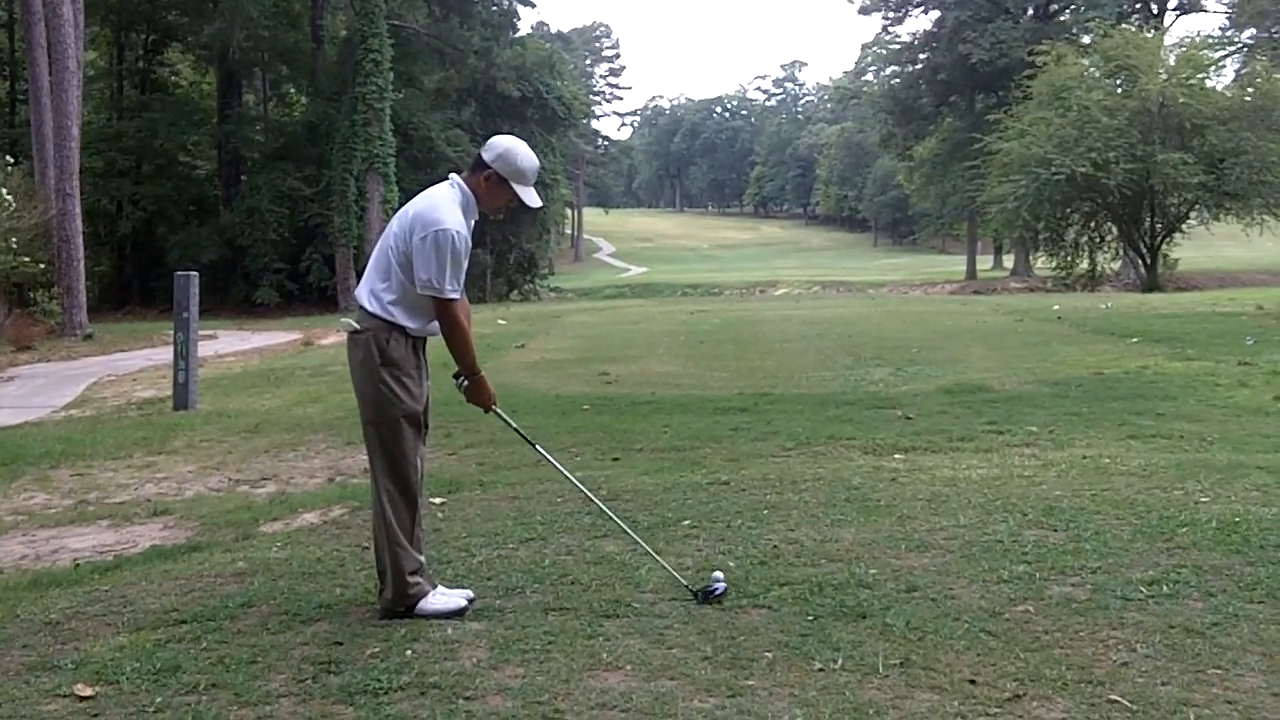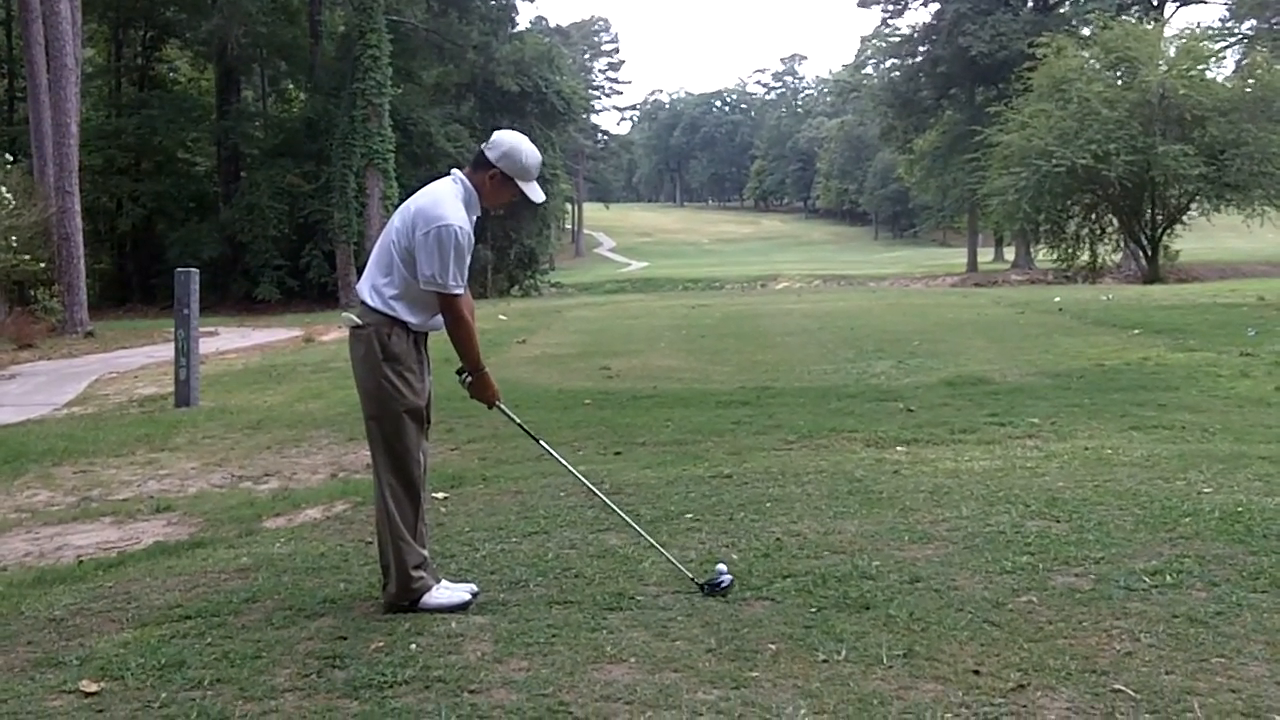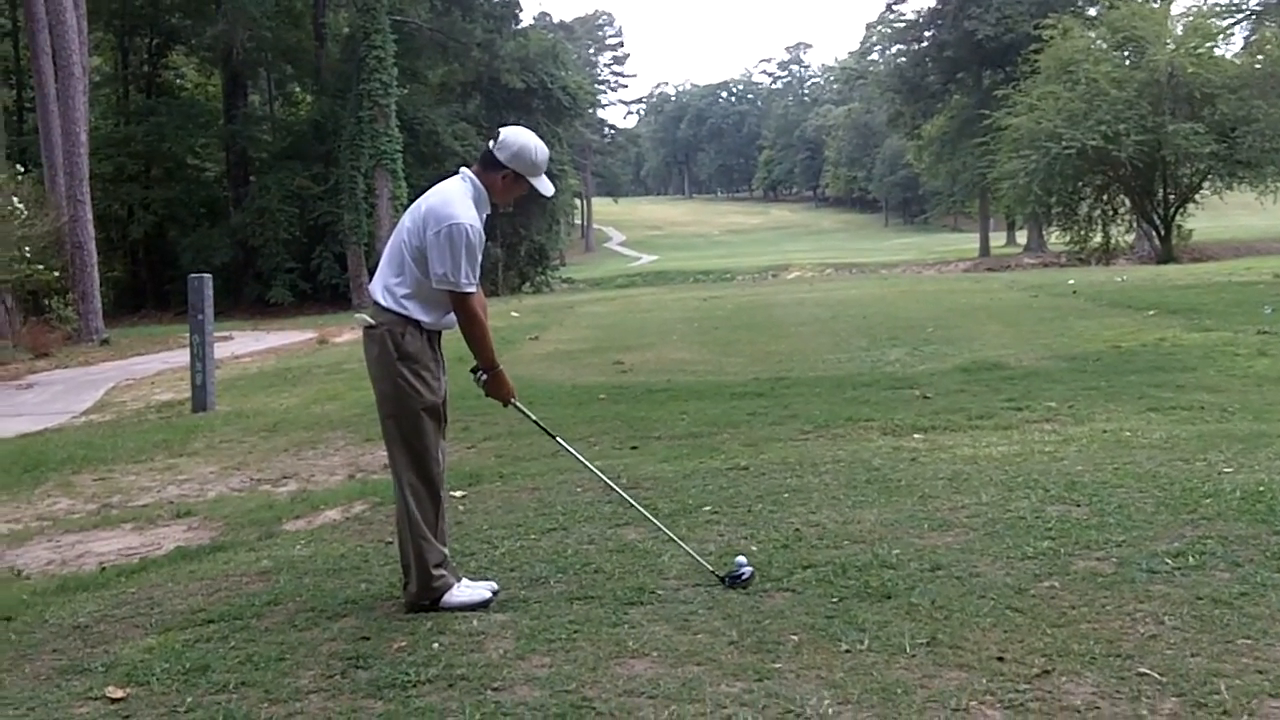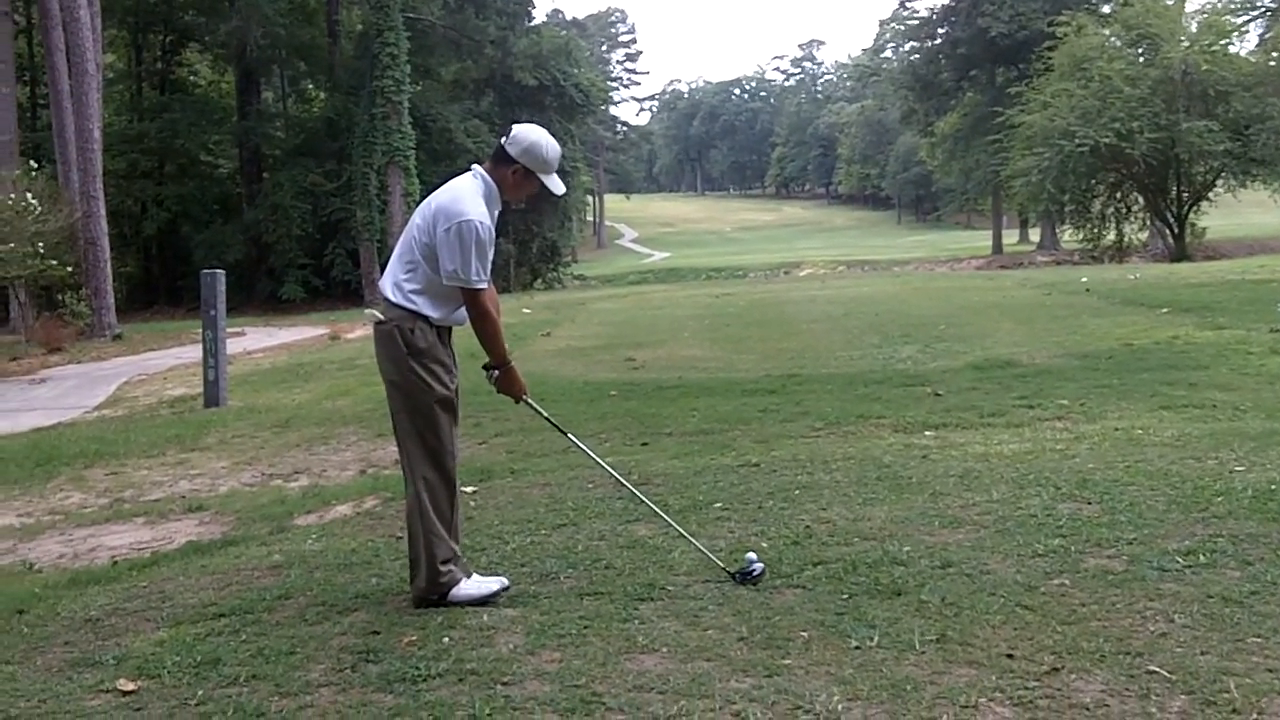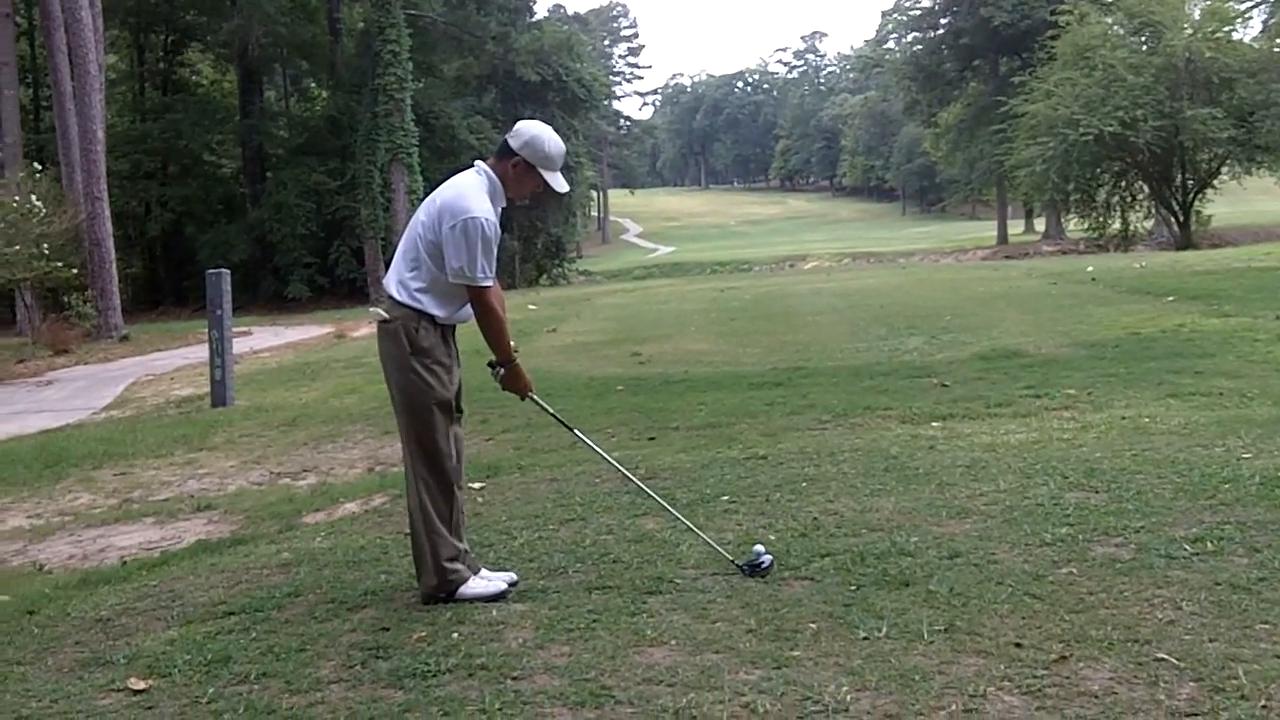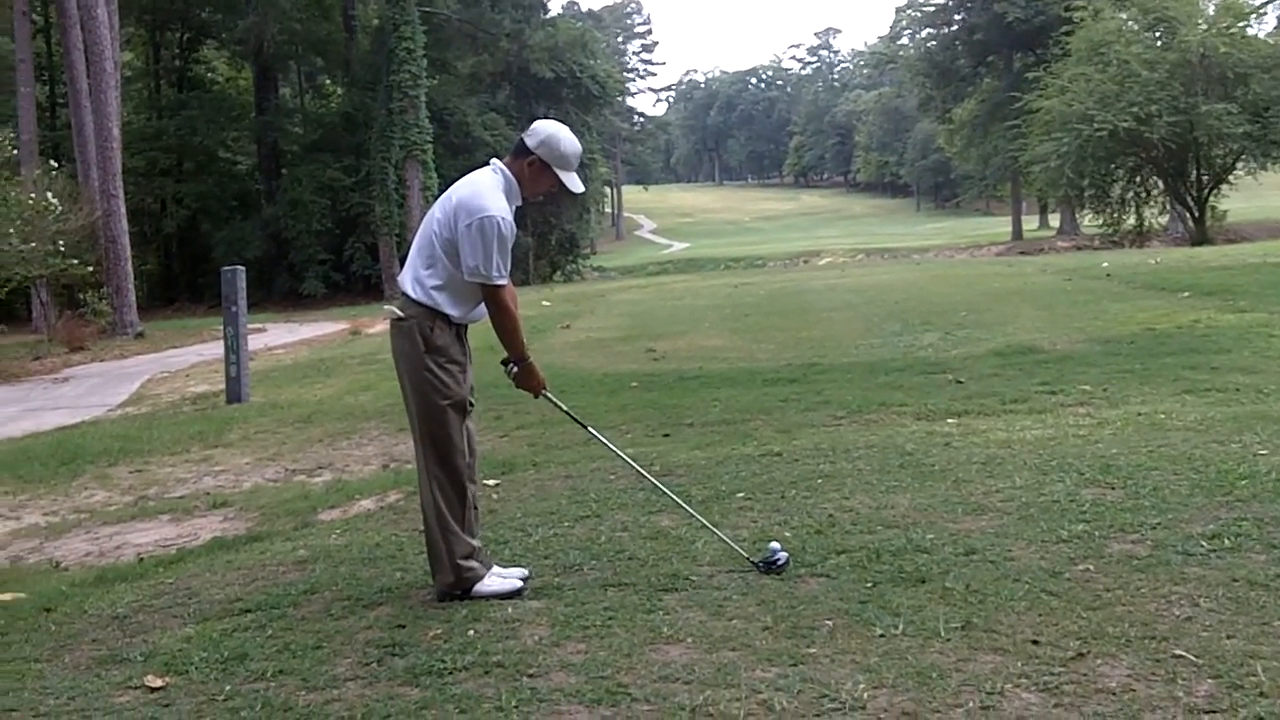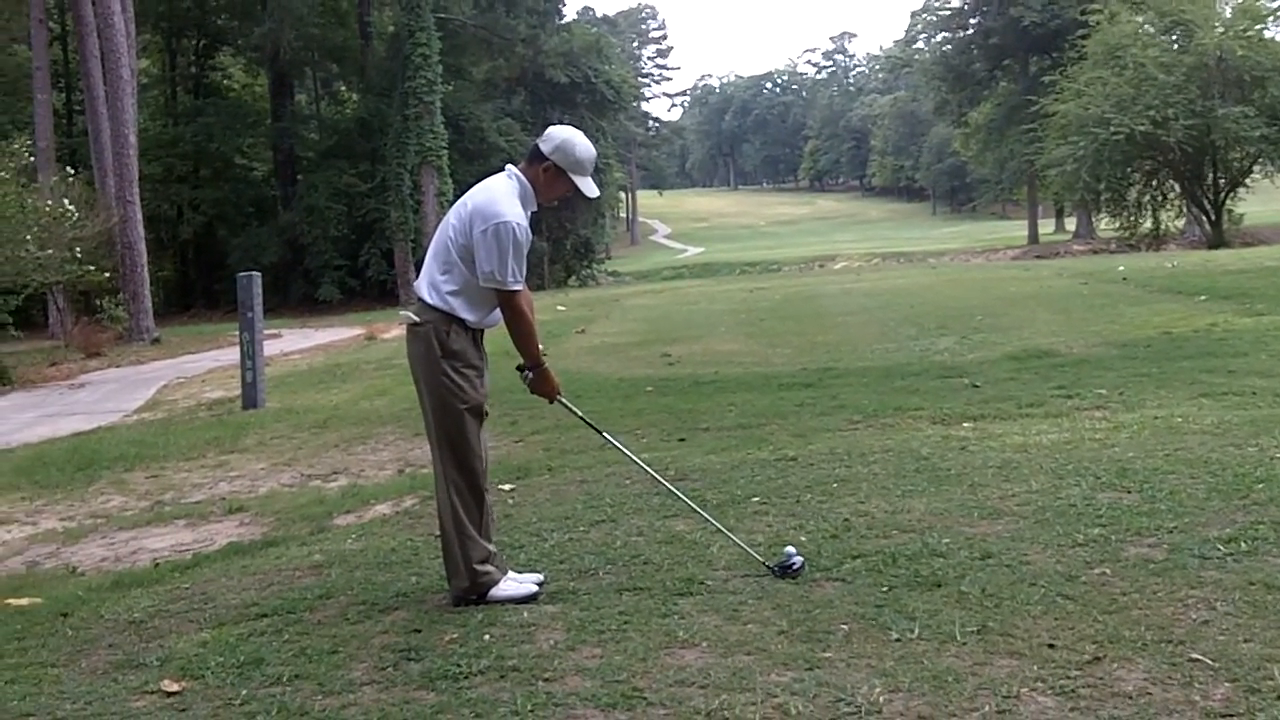
dt=0.2s
person 1, frame 1
left shoulder: (452, 203)
right shoulder: (445, 223)
left elbow: (456, 297)
right elbow: (447, 312)
left wrist: (468, 368)
right wrist: (475, 376)
left hip: (401, 340)
right hip: (385, 342)
left knee: (408, 467)
right knee: (398, 470)
left ankle: (412, 579)
right ankle: (403, 591)
person 1, frame 2
left shoulder: (453, 197)
right shoulder: (448, 219)
left elbow: (460, 291)
right elbow: (451, 307)
left wrist: (473, 364)
right wrist: (479, 373)
left hip: (401, 335)
right hip: (387, 338)
left knee: (411, 463)
right knee: (401, 465)
left ankle: (416, 574)
right ankle: (407, 586)
person 1, frame 3
left shoulder: (462, 196)
right shoulder: (459, 218)
left elbow: (472, 289)
right elbow: (465, 305)
left wrist: (488, 360)
right wrist: (493, 370)
left hip: (414, 334)
right hip: (402, 338)
left knee: (427, 460)
right knee: (419, 464)
left ankle: (436, 573)
right ankle: (427, 584)
person 1, frame 4
left shoulder: (474, 194)
right shoulder: (469, 215)
left elbow: (484, 286)
right elbow: (476, 301)
left wrist: (500, 354)
right wrist: (504, 366)
left hip: (425, 330)
right hip: (411, 332)
left knee: (439, 453)
right knee: (431, 457)
left ankle: (447, 567)
right ankle: (436, 579)
person 1, frame 5
left shoulder: (476, 188)
right shoulder: (474, 212)
left elbow: (488, 285)
right elbow: (482, 299)
left wrist: (506, 351)
right wrist: (510, 365)
left hip: (429, 328)
right hip: (416, 331)
left knee: (447, 454)
right knee: (433, 457)
left ankle: (456, 562)
right ankle: (442, 577)
person 1, frame 6
left shoulder: (490, 185)
right shoulder: (490, 210)
left elbow: (501, 285)
right elbow: (497, 298)
left wrist: (519, 352)
right wrist: (524, 363)
left hip: (440, 326)
right hip: (429, 329)
left knee: (460, 451)
right knee: (445, 455)
left ankle: (469, 560)
right ankle: (457, 574)
person 1, frame 7
left shoulder: (504, 191)
right shoulder: (505, 215)
left elbow: (516, 289)
right elbow: (512, 303)
left wrist: (534, 355)
right wrist: (539, 368)
left hip: (456, 331)
right hip: (445, 335)
left knee: (470, 457)
right knee: (461, 459)
left ankle: (485, 565)
right ankle: (474, 579)
